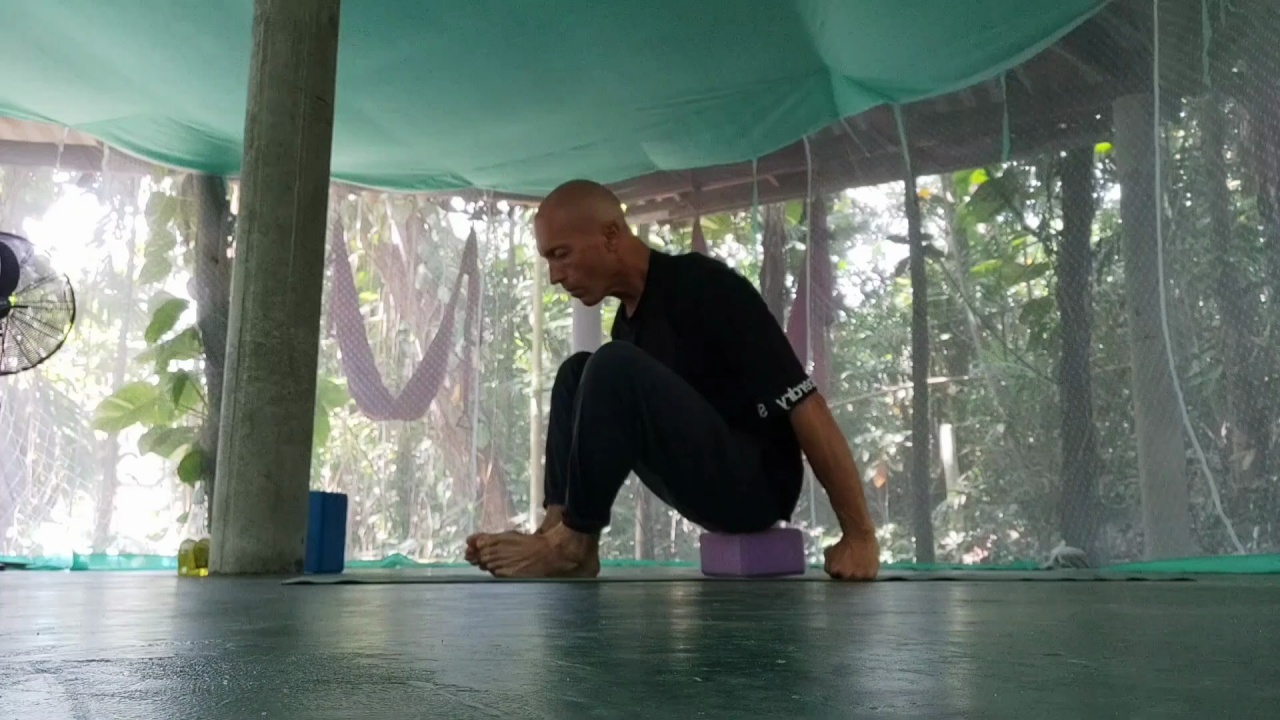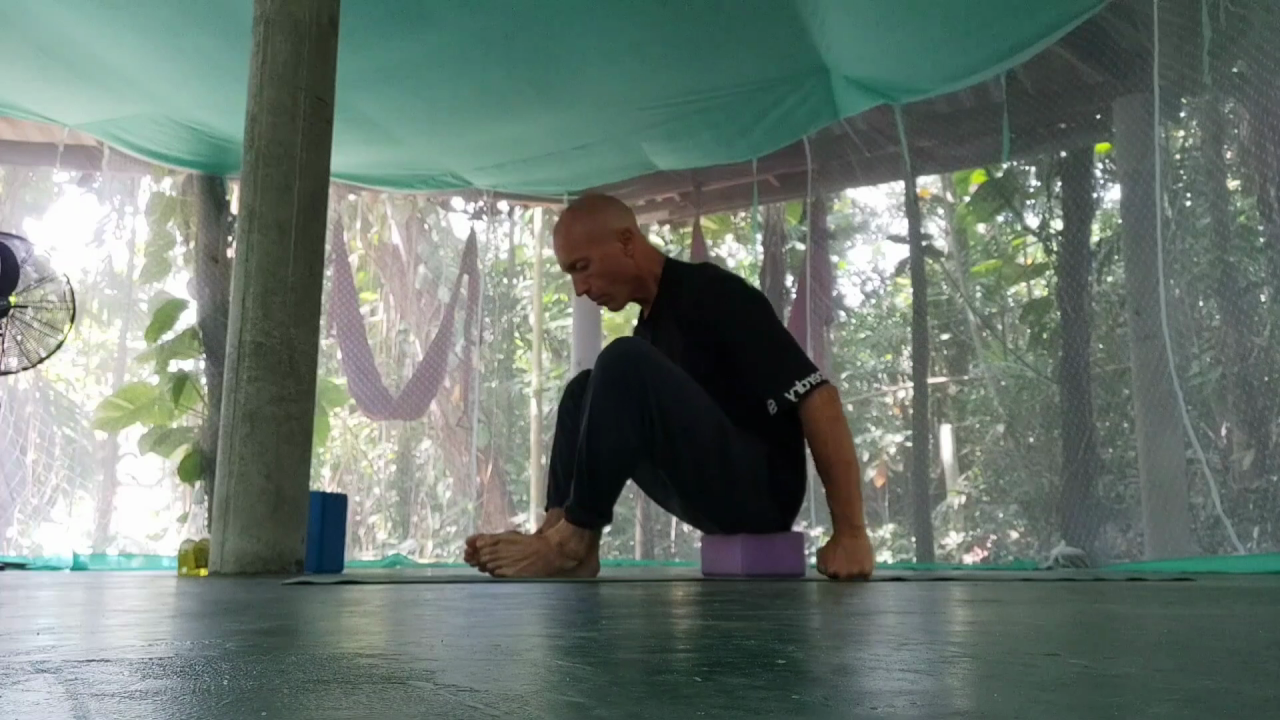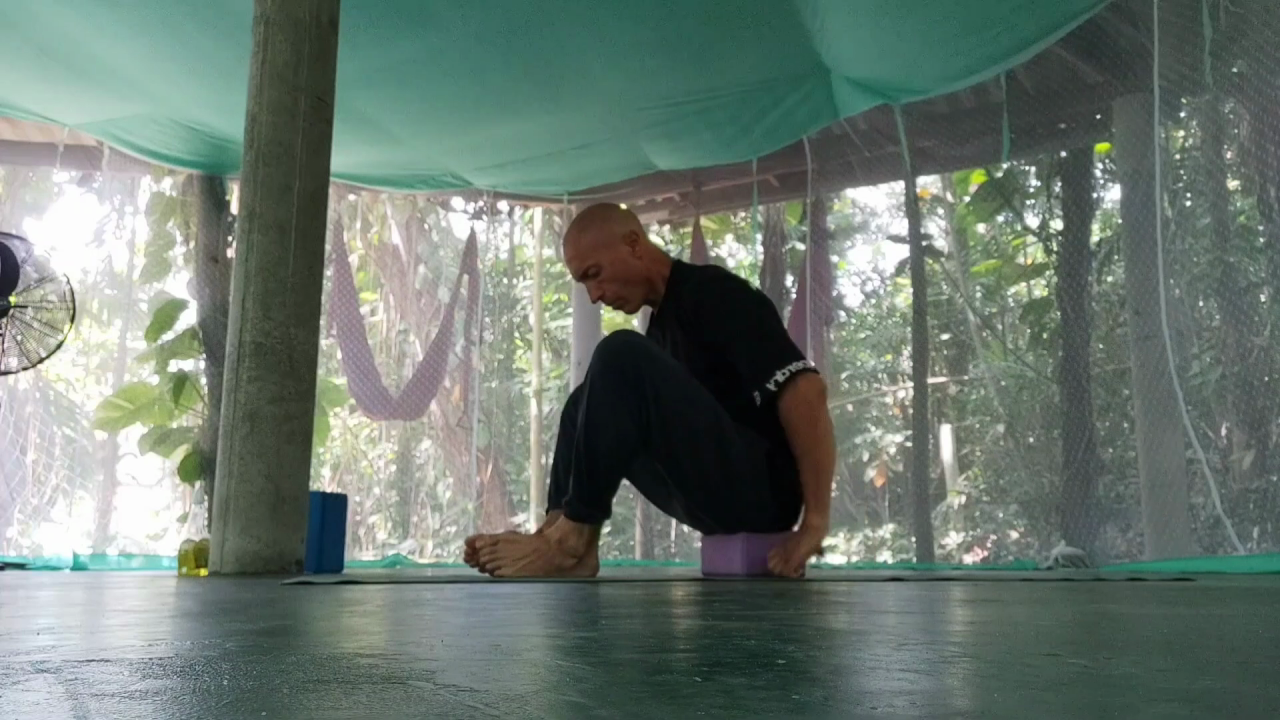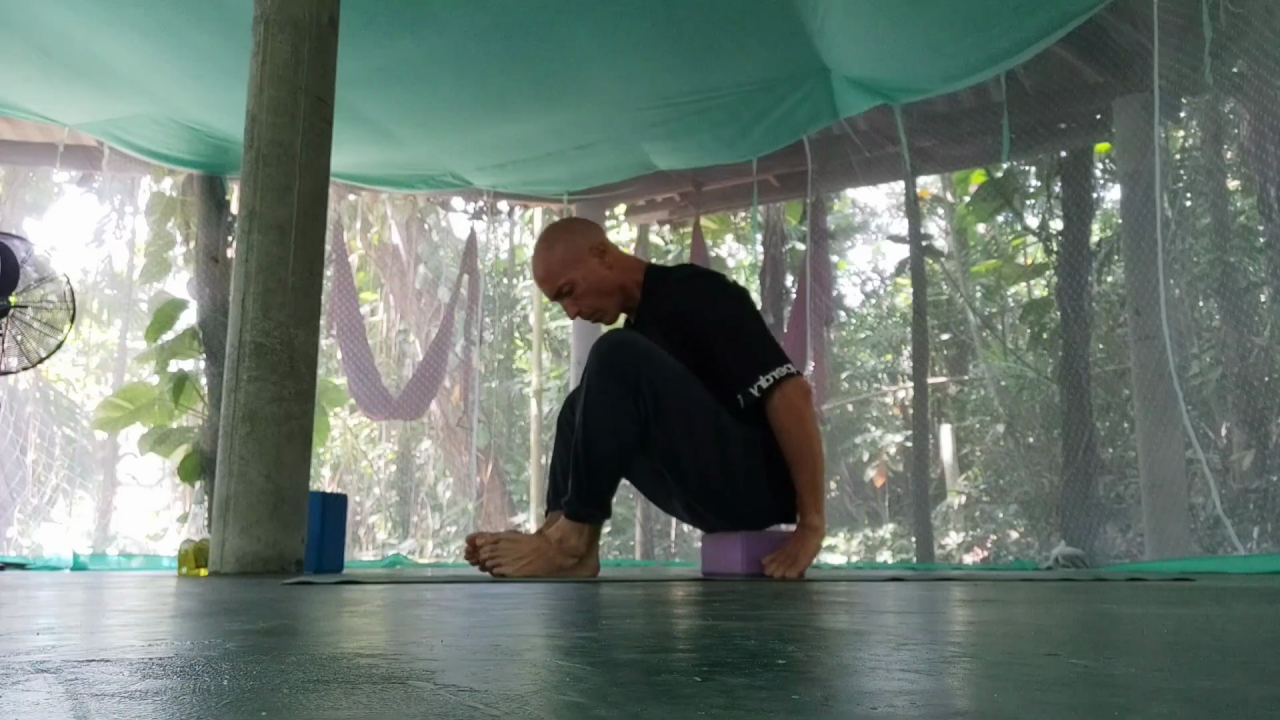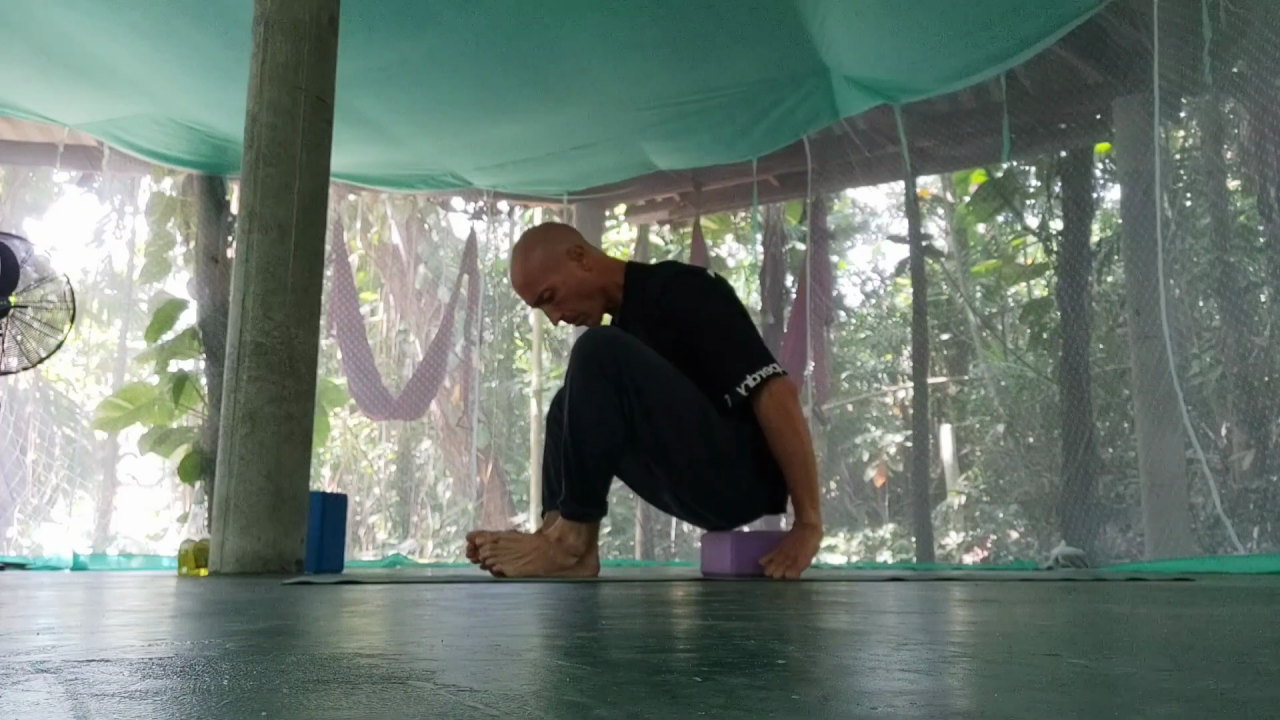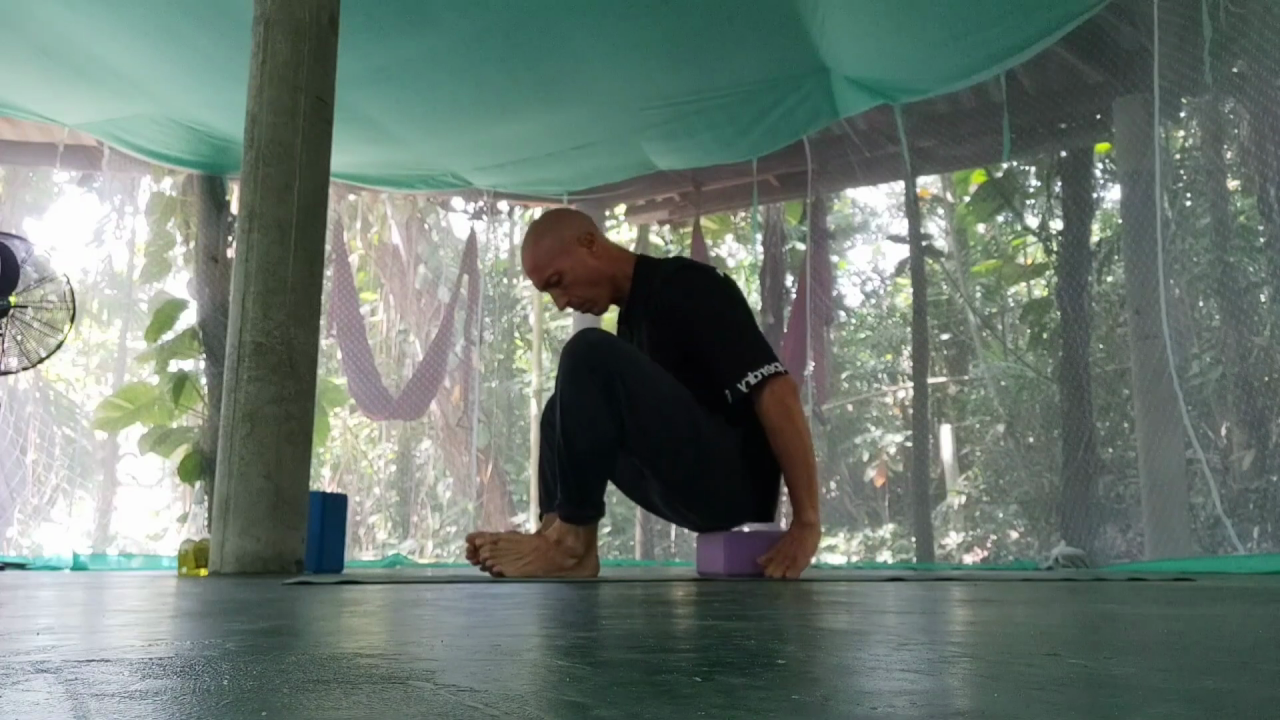
dt=0.3s
person 1, frame 1
left shoulder: (705, 290)
right shoulder: (626, 322)
left elbow: (804, 405)
left wrist: (859, 535)
left hip: (756, 486)
right hip: (704, 486)
left knee: (615, 369)
right knee: (578, 374)
left ankle: (572, 543)
right ankle: (560, 527)
person 1, frame 2
left shoulder: (712, 295)
right shoulder: (648, 324)
left elbow: (814, 397)
left wrist: (850, 531)
left hip: (758, 491)
right hip: (706, 490)
left knee: (625, 363)
right knee: (586, 389)
left ankle: (574, 540)
right ankle: (561, 529)
person 1, frame 3
left shoulder: (715, 295)
right shoulder: (661, 323)
left elbow: (805, 389)
left wrist: (814, 522)
left hip: (758, 489)
right hip: (709, 492)
left knee: (620, 357)
right knee: (591, 400)
left ankle: (573, 538)
right ankle: (560, 528)
person 1, frame 4
left shoulder: (694, 294)
right shoulder: (637, 328)
left elbow: (791, 392)
left wrist: (811, 526)
left hip: (754, 486)
right hip: (706, 492)
left knee: (617, 356)
right knee: (585, 405)
left ankle: (574, 538)
right ankle: (558, 530)
person 1, frame 5
left shoulder: (679, 291)
right shoulder: (624, 324)
left elbow: (775, 391)
left wrist: (808, 524)
left hip: (744, 481)
right hip: (698, 487)
left knee: (600, 355)
right knee: (571, 407)
left ankle: (572, 539)
right ankle: (559, 531)
person 1, frame 6
left shoulder: (684, 287)
right shoulder: (632, 319)
left elbow: (776, 389)
left wrist: (806, 523)
left hip: (734, 481)
right hip: (693, 488)
left knee: (589, 356)
right knee: (567, 409)
left ankle: (572, 538)
right ankle: (557, 530)
